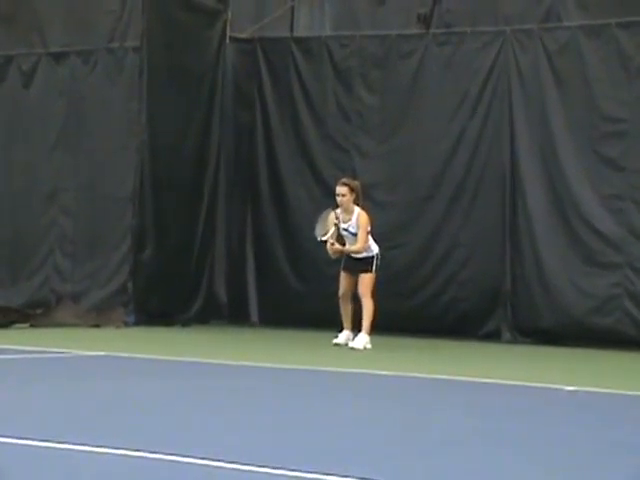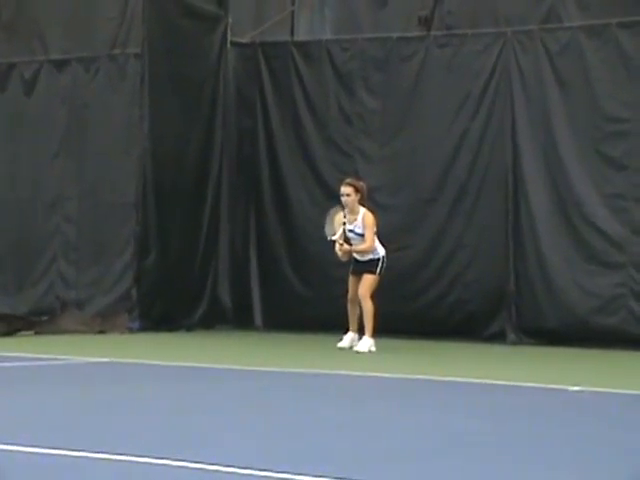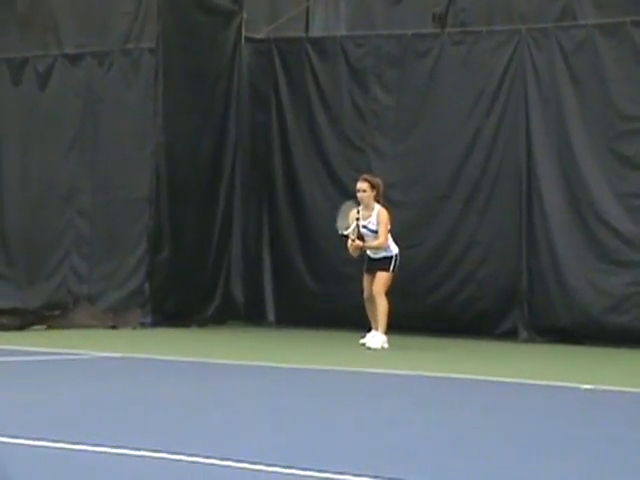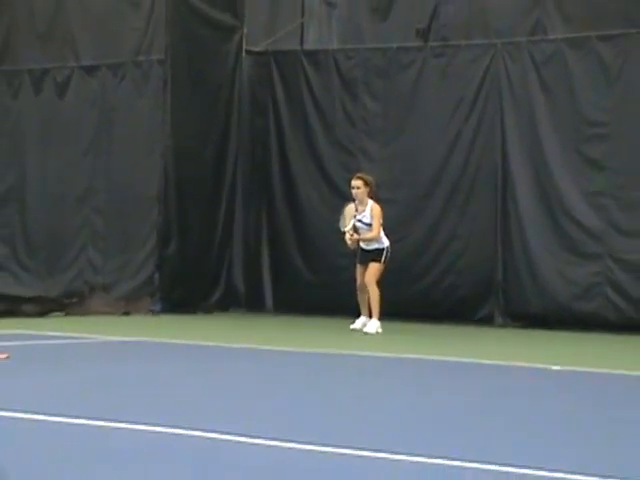
dt=0.5s
person 1, frame 1
left shoulder: (361, 216)
right shoulder: (335, 215)
left elbow: (361, 247)
right elbow: (330, 241)
left wrist: (342, 249)
right wrist: (332, 249)
left hip: (368, 257)
right hip: (350, 257)
left knee: (364, 293)
right knee: (343, 294)
left ankle: (364, 336)
right ankle: (347, 332)
person 1, frame 2
left shoulder: (366, 216)
left elbow: (369, 245)
right elbow: (338, 243)
left wrist: (350, 249)
right wrist: (341, 251)
left hip: (374, 258)
right hip: (357, 259)
left knee: (363, 294)
right knee: (352, 297)
left ankle: (368, 339)
right ankle: (352, 334)
person 1, frame 3
left shoulder: (381, 213)
right shoulder: (355, 213)
left elbow: (382, 242)
right elbow: (352, 238)
left wrist: (362, 245)
right wrist: (352, 246)
left hip: (388, 257)
right hip: (371, 257)
left knee: (378, 292)
right knee: (367, 296)
left ankle: (381, 336)
right ankle: (374, 331)
person 1, frame 4
left shoulder: (374, 208)
right shoulder: (351, 208)
left elbow: (376, 234)
right elbow: (348, 231)
left wrist: (358, 238)
right wrist: (350, 239)
left hip: (379, 248)
right hip: (364, 249)
left knee: (369, 281)
right knee: (360, 284)
left ankle: (375, 321)
right ankle: (364, 318)
